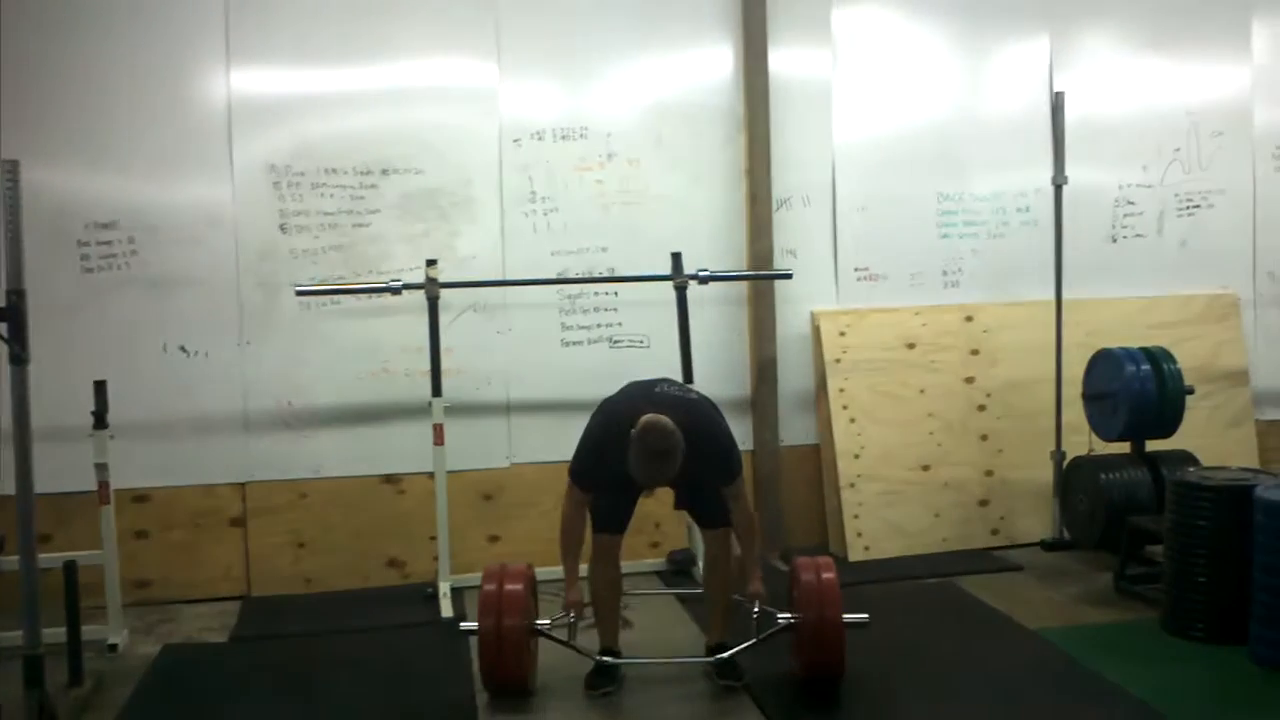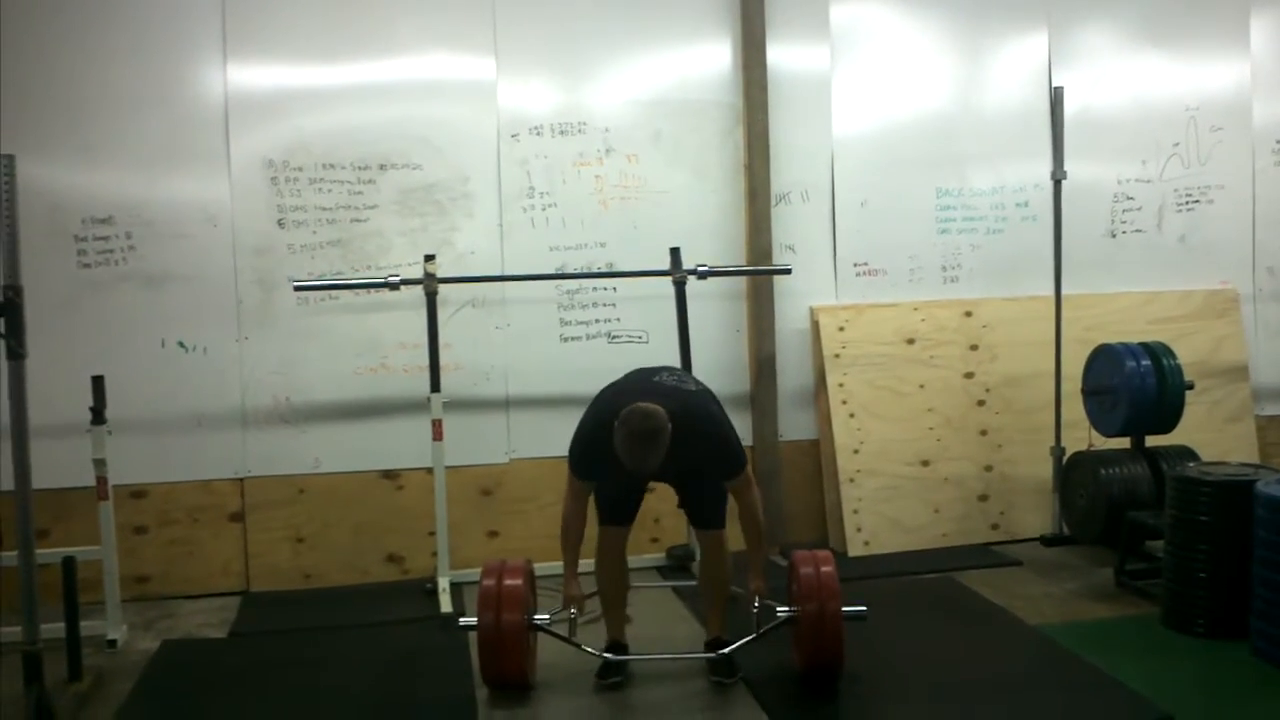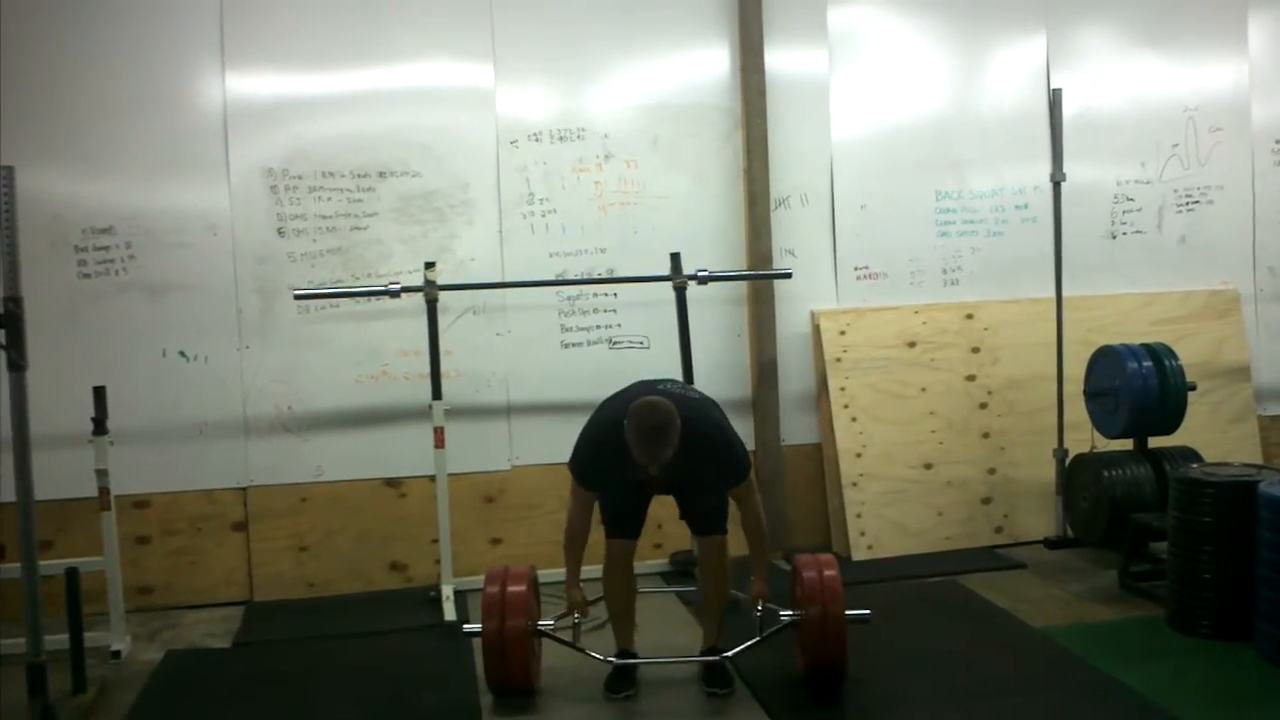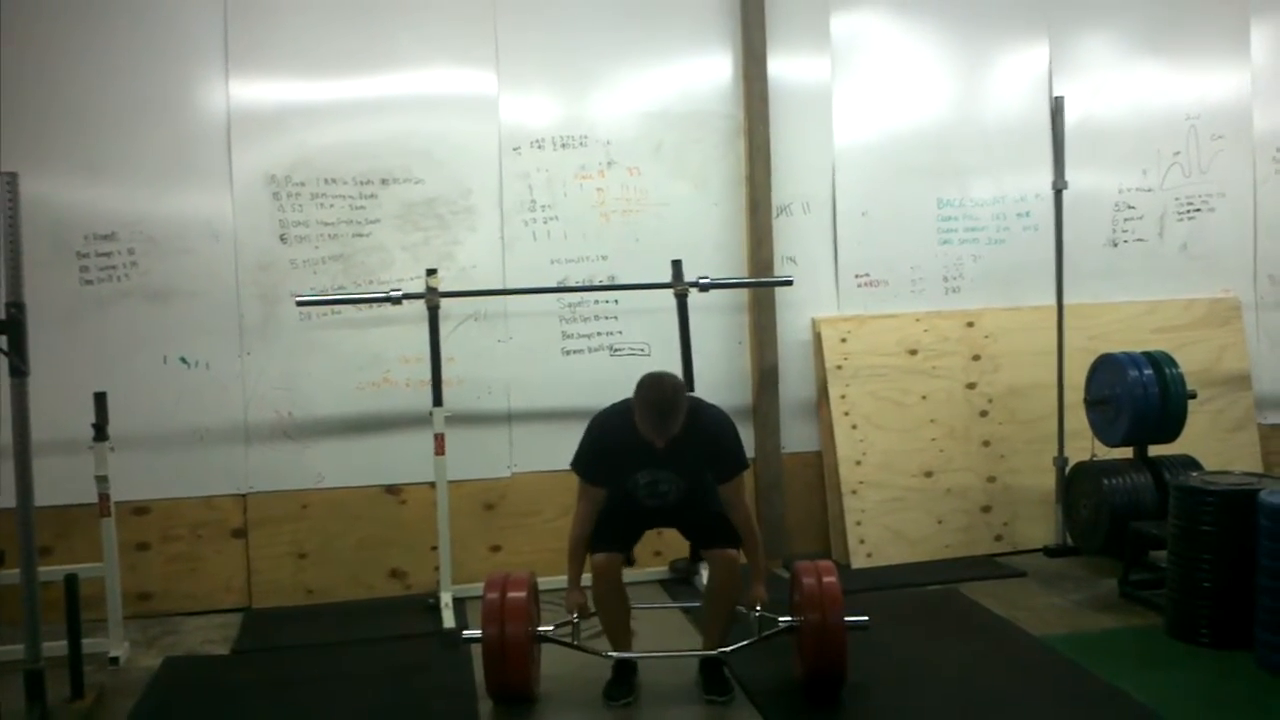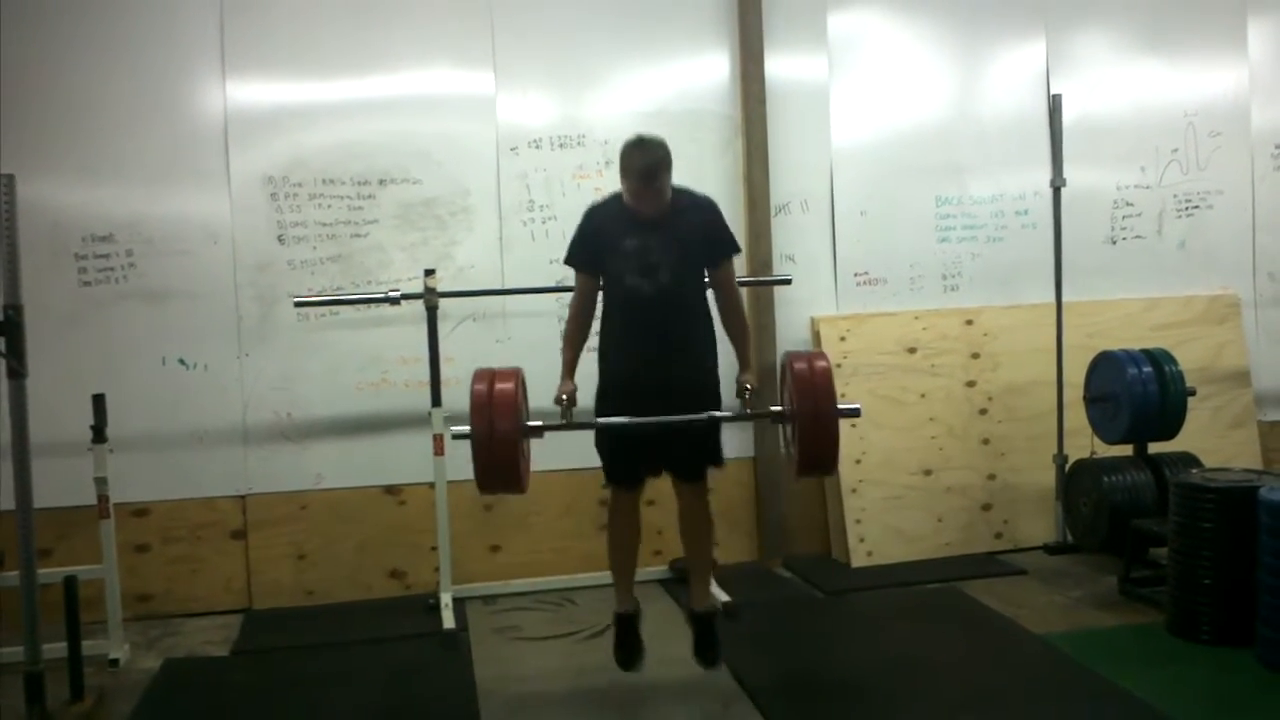
dt=1s
person 1, frame 1
left shoulder: (711, 432)
right shoulder: (601, 435)
left elbow: (738, 499)
right elbow: (575, 504)
left wrist: (753, 574)
right wrist: (572, 583)
left hip: (697, 458)
right hip: (617, 461)
left knee: (720, 538)
right knee: (605, 544)
left ankle: (717, 648)
right ankle: (609, 654)
person 1, frame 2
left shoulder: (708, 426)
right shoulder: (595, 428)
left elbow: (746, 492)
right elbow: (576, 498)
left wrist: (756, 572)
right wrist: (570, 578)
left knee: (713, 538)
right knee: (611, 538)
left ankle: (716, 642)
right ankle: (616, 645)
person 1, frame 3
left shoulder: (713, 431)
right shoulder: (600, 434)
left elbow: (747, 499)
right elbow: (580, 505)
left wrist: (759, 575)
right wrist: (572, 582)
left hip: (697, 469)
left knee: (714, 546)
right knee: (618, 551)
left ankle: (711, 654)
right ankle: (625, 657)
person 1, frame 4
left shoulder: (714, 426)
right shoulder: (606, 429)
left elbow: (736, 503)
right elbow: (587, 506)
left wrist: (757, 577)
right wrist: (574, 585)
left hip: (696, 497)
right hip: (626, 501)
left knee: (727, 559)
right knee: (603, 564)
left ankle: (711, 661)
right ankle: (624, 663)
person 1, frame 5
left shoulder: (702, 215)
right shoulder: (599, 221)
left elbow: (727, 292)
right elbow: (583, 300)
left wrist: (745, 366)
right wrist: (568, 374)
left hip: (691, 376)
right hip: (622, 380)
left knee: (692, 489)
right knee: (625, 494)
left ankle: (703, 607)
right ankle: (626, 611)
